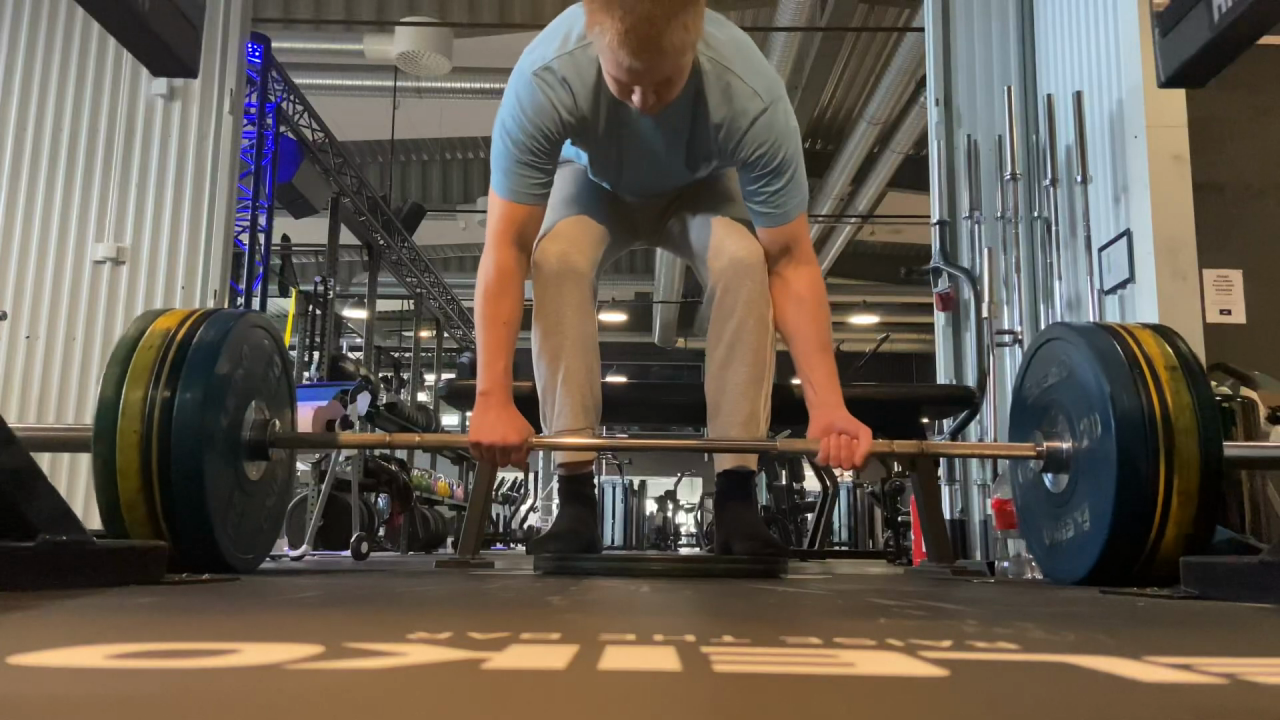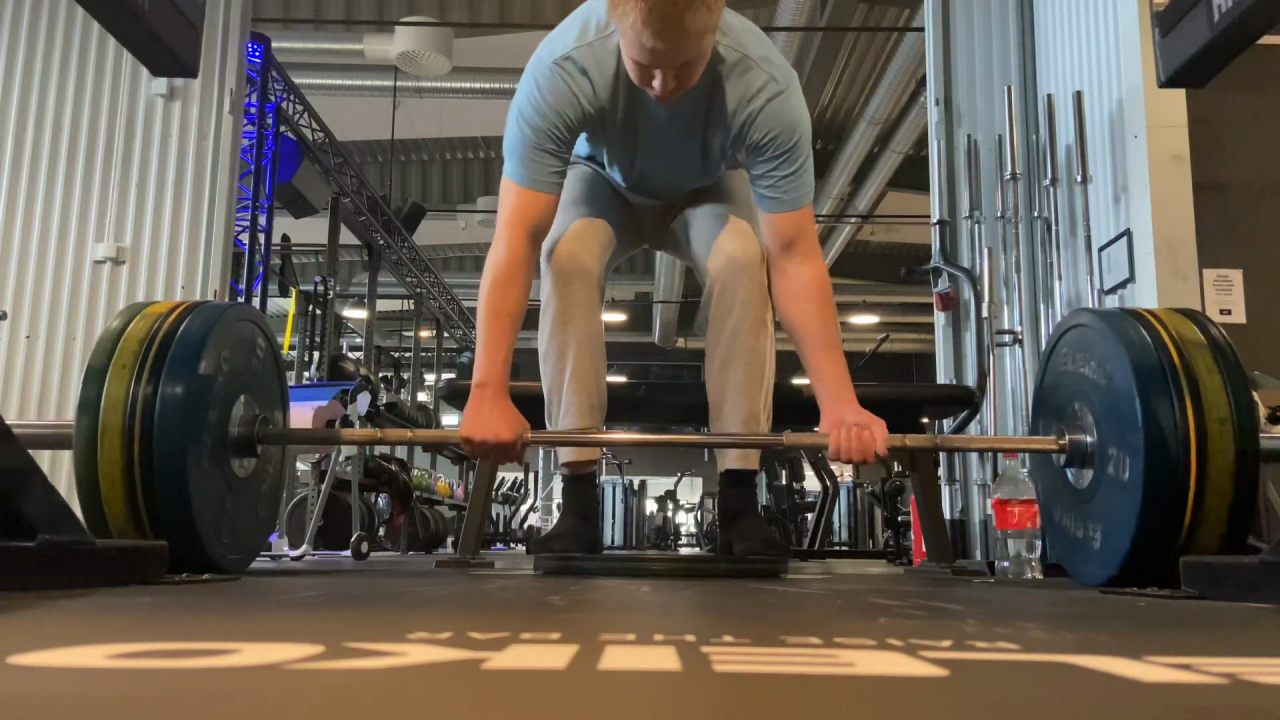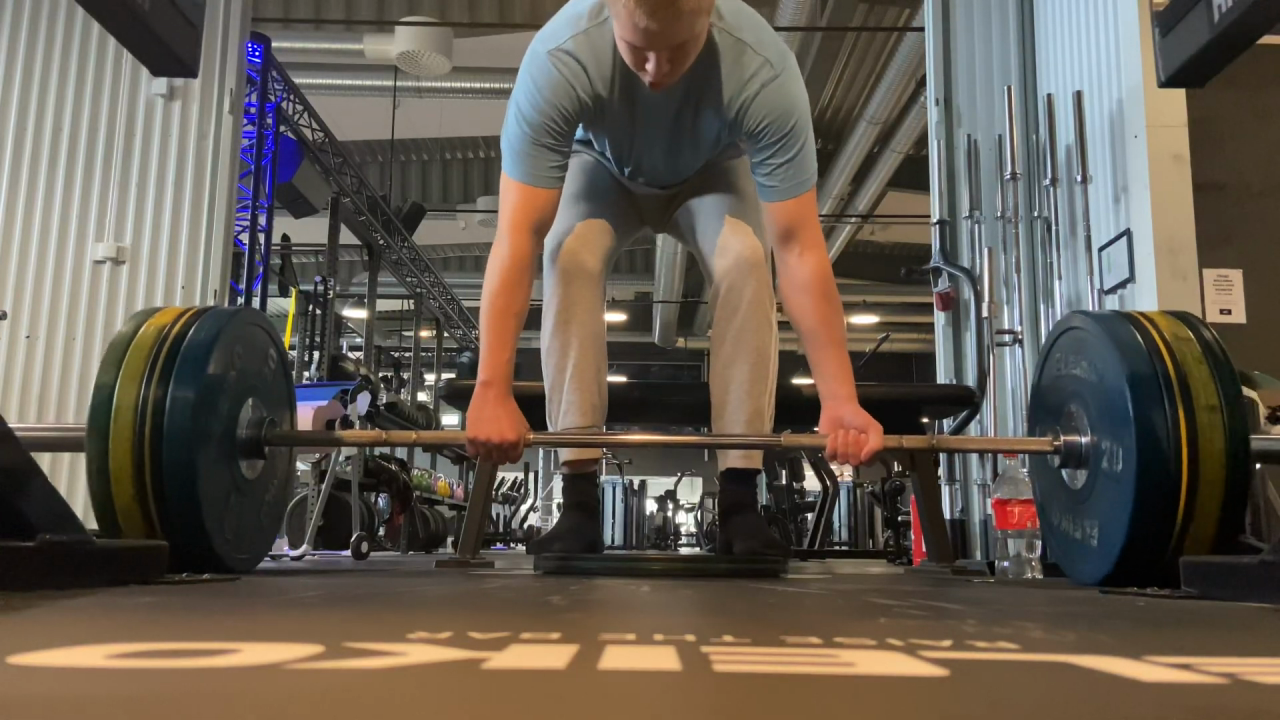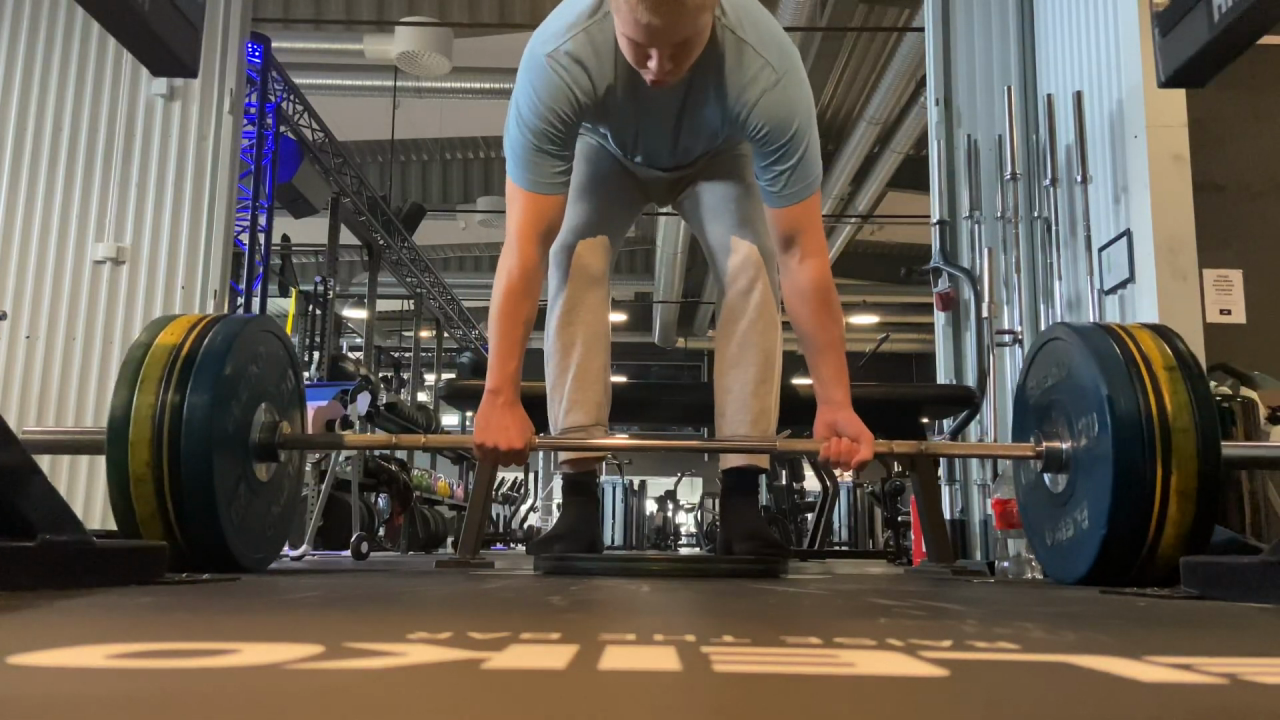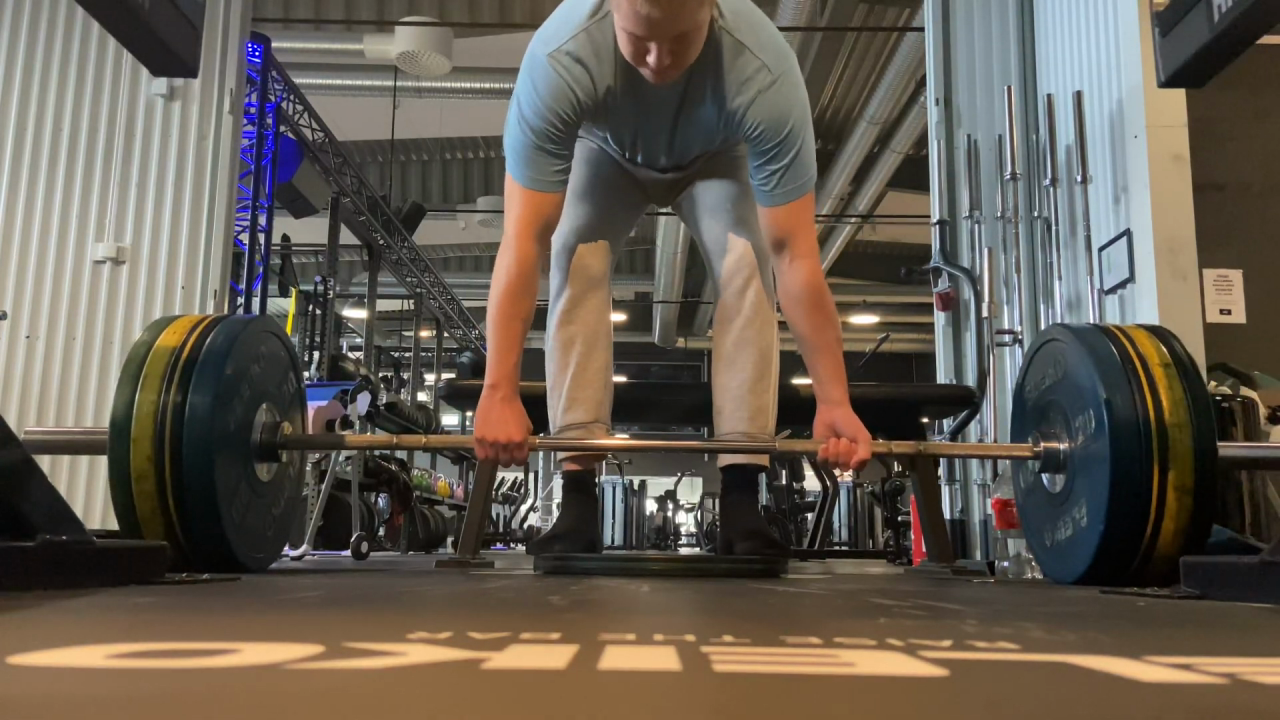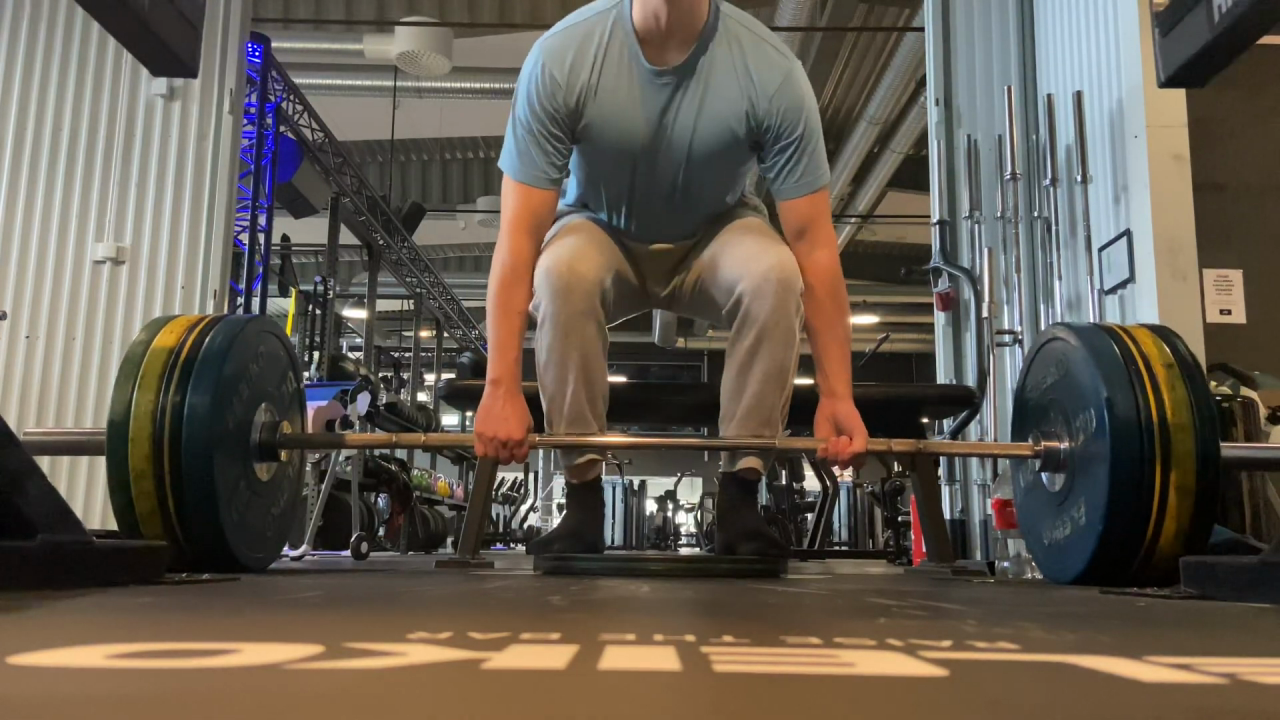
dt=0.7s
person 1, frame 1
left shoulder: (750, 94)
right shoulder: (544, 78)
left elbow: (790, 261)
right elbow: (507, 248)
left wrist: (826, 406)
right wrist: (493, 399)
left hip: (702, 184)
right hip: (593, 182)
left knee: (743, 261)
right knee: (556, 259)
left ankle: (736, 494)
right ankle: (575, 494)
person 1, frame 2
left shoulder: (764, 85)
right shoulder: (561, 68)
left elbow: (792, 257)
right elbow: (514, 241)
left wrist: (838, 401)
right wrist: (488, 391)
left hip: (707, 185)
right hip: (600, 180)
left knee: (739, 260)
right knee: (566, 257)
left ankle: (738, 495)
right ankle: (579, 495)
person 1, frame 3
left shoulder: (762, 69)
right shoulder: (558, 59)
left elbow: (798, 247)
right elbow: (517, 239)
left wrist: (839, 398)
right wrist: (492, 390)
left hip: (711, 170)
right hip: (601, 166)
left knee: (744, 264)
right knee: (569, 259)
left ankle: (739, 498)
right ankle: (579, 498)
person 1, frame 4
left shoulder: (767, 69)
right shoulder: (557, 57)
left elbow: (801, 252)
right elbow: (526, 246)
left wrist: (834, 403)
right wrist: (500, 396)
left hip: (718, 153)
right hip: (605, 149)
left knee: (751, 265)
right knee: (574, 259)
left ankle: (741, 497)
right ankle: (580, 495)
person 1, frame 5
left shoulder: (762, 68)
right shoulder: (560, 55)
left elbow: (793, 253)
right elbow: (524, 244)
left wrist: (832, 401)
right wrist: (499, 392)
left hip: (714, 153)
right hip: (606, 150)
left knee: (747, 263)
right knee: (576, 261)
left ankle: (740, 492)
right ankle: (578, 492)
person 1, frame 6
left shoulder: (769, 68)
right shoulder: (562, 55)
left elbow: (813, 242)
right elbow: (519, 237)
left wrist: (836, 395)
right wrist: (501, 386)
left hip: (713, 235)
right hip: (602, 233)
left knee: (776, 274)
right knee: (562, 273)
left ankle: (740, 494)
right ankle: (583, 495)
